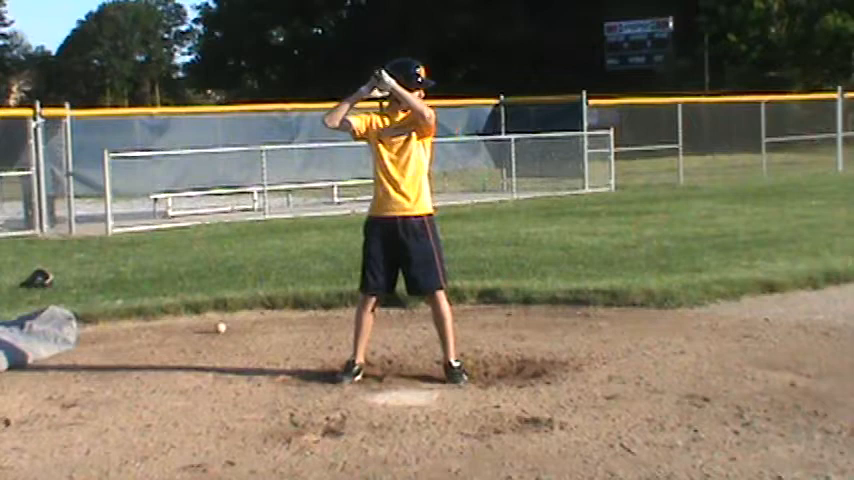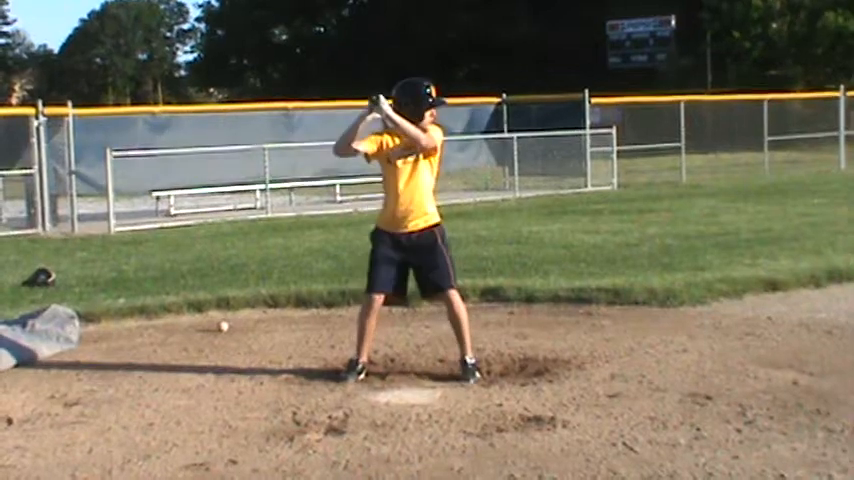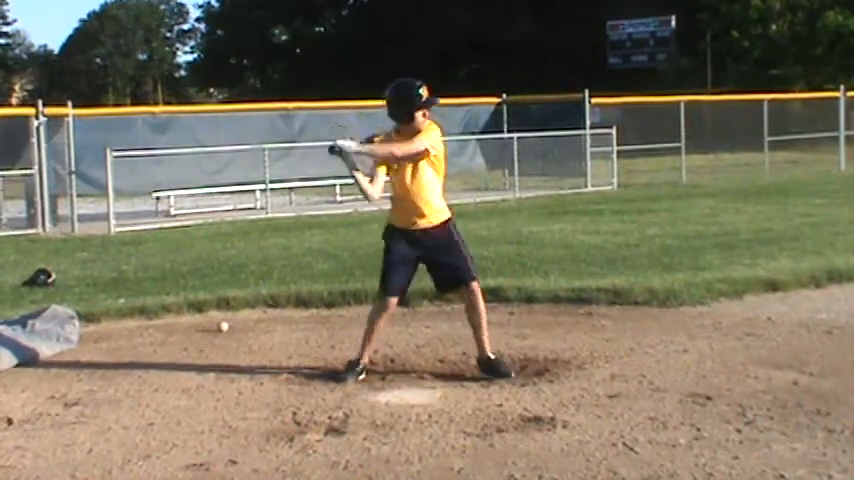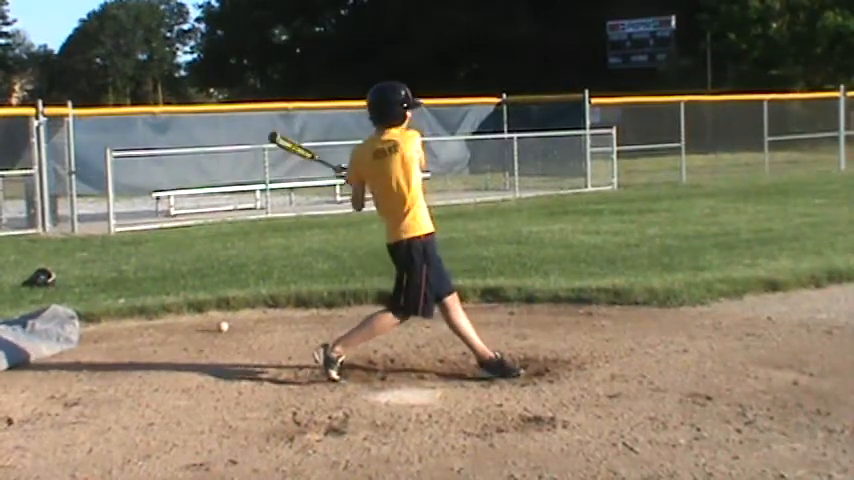
dt=0.7s
person 1, frame 1
left shoulder: (423, 120)
right shoulder: (373, 122)
left elbow: (426, 115)
right elbow: (330, 121)
left wrist: (393, 86)
right wrist: (361, 93)
left hip: (418, 218)
right hip: (381, 220)
left knee: (436, 293)
right knee: (369, 295)
left ankle: (452, 361)
right ankle: (357, 361)
person 1, frame 2
left shoulder: (433, 133)
right shoulder: (383, 140)
left elbow: (423, 141)
right elbow: (341, 150)
left wrist: (390, 114)
right wrist: (365, 116)
left hip: (427, 229)
right hip: (389, 232)
left knee: (449, 294)
right knee: (374, 299)
left ankle: (468, 359)
right ankle: (360, 361)
person 1, frame 3
left shoulder: (429, 131)
right shoulder: (382, 144)
left elbow: (405, 149)
right elbow: (373, 194)
left wrist: (359, 148)
right wrist: (353, 165)
left hip: (439, 225)
right hip: (404, 230)
left knee: (471, 288)
right knee: (388, 300)
left ankle: (486, 356)
right ankle: (360, 360)
person 1, frame 4
left shoulder: (360, 154)
right shoulder: (411, 139)
left elbow: (357, 205)
left wrist: (354, 180)
left hip: (399, 237)
right hip: (416, 236)
left knee: (448, 299)
right knee: (401, 310)
left ankle: (486, 357)
right ankle: (334, 351)
